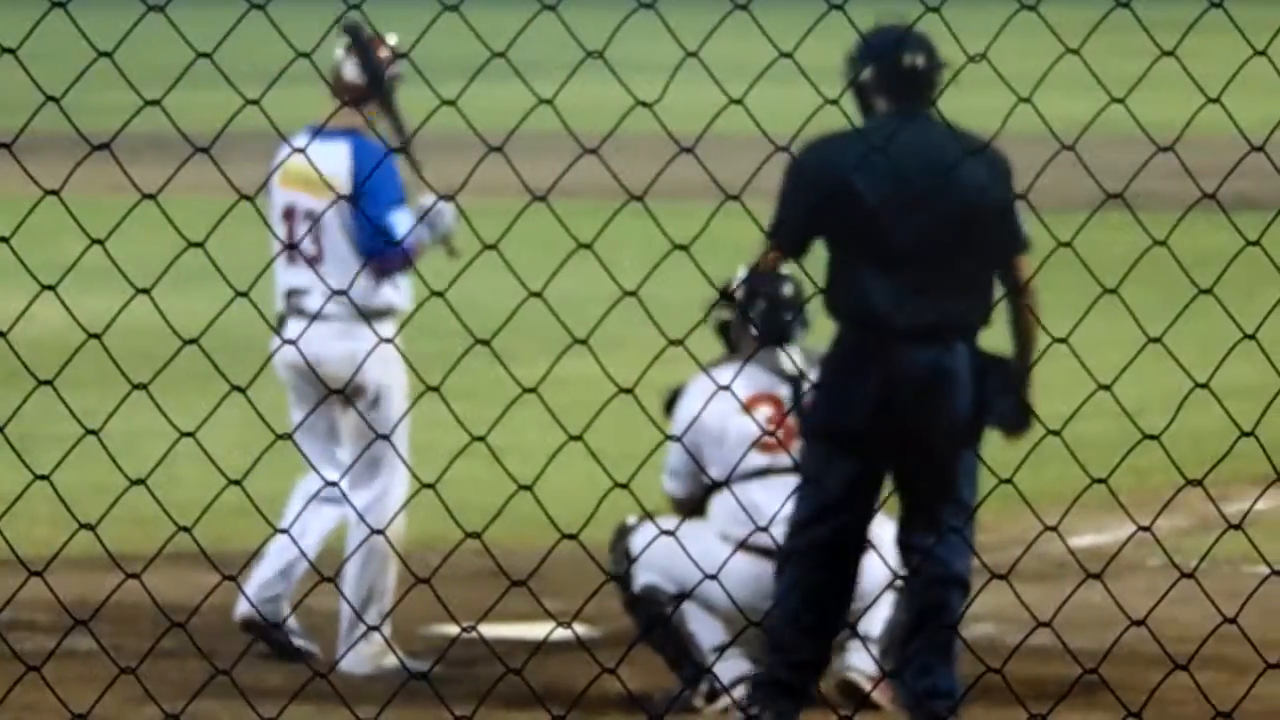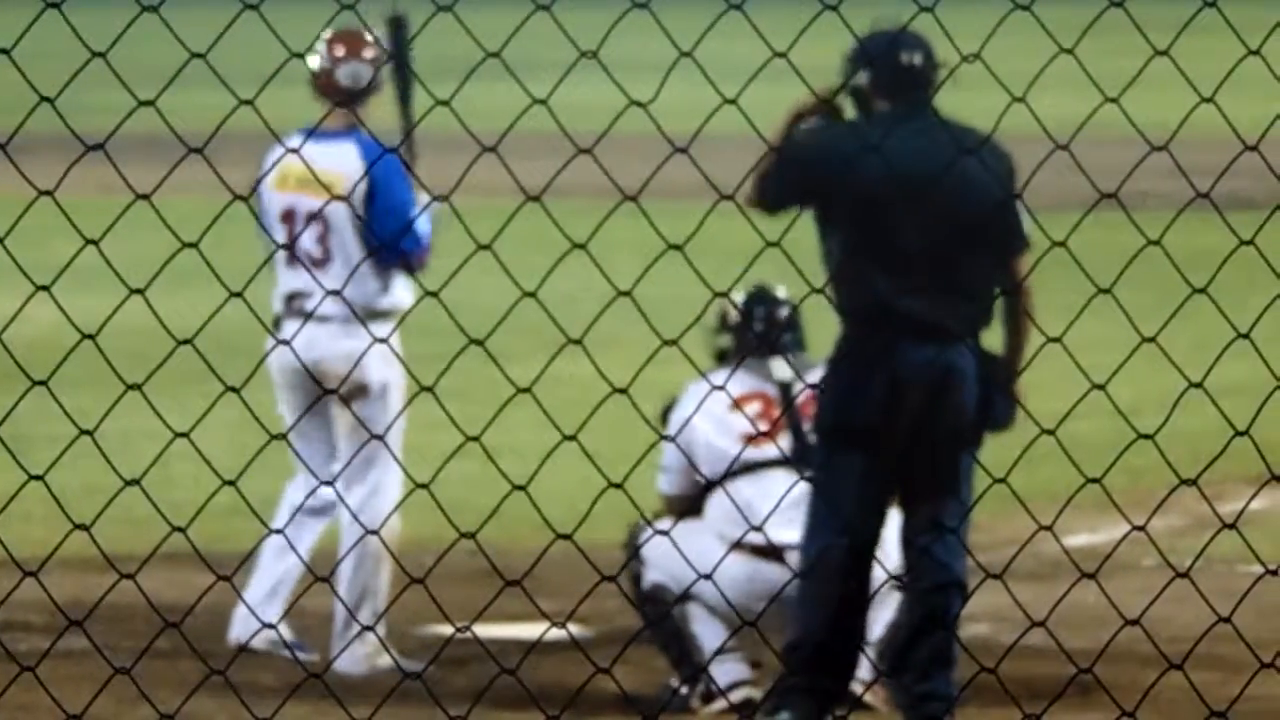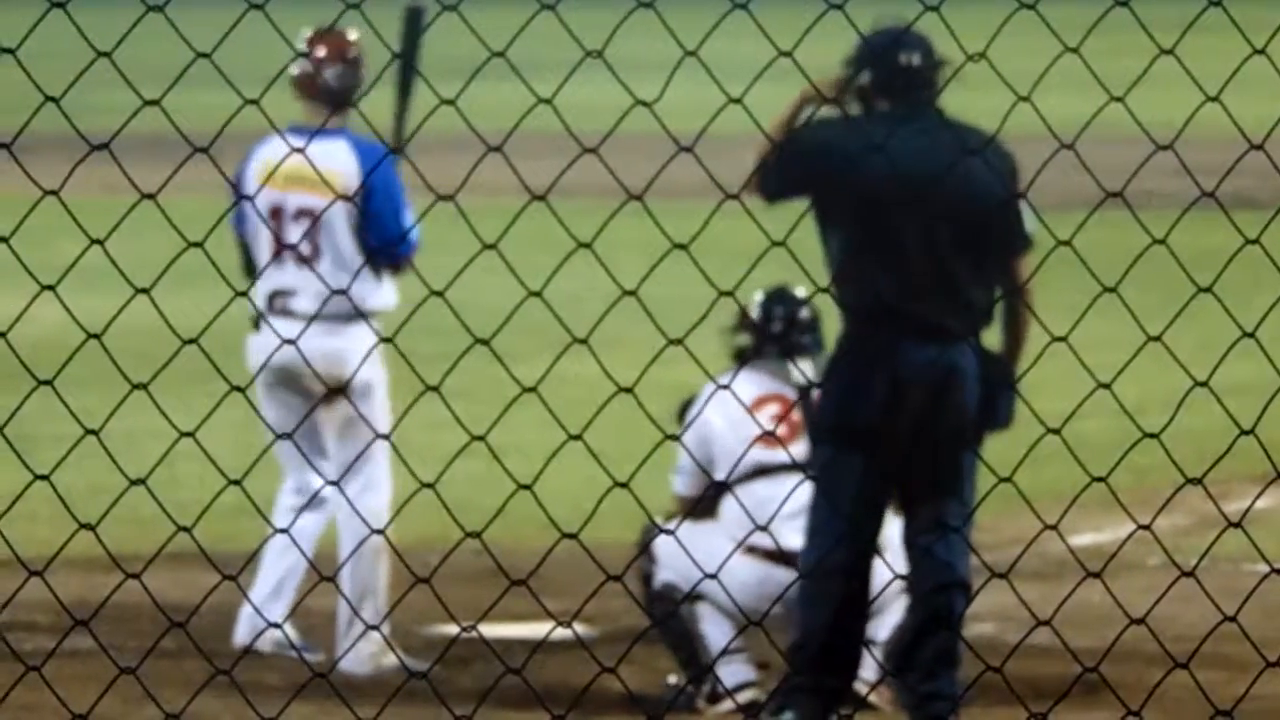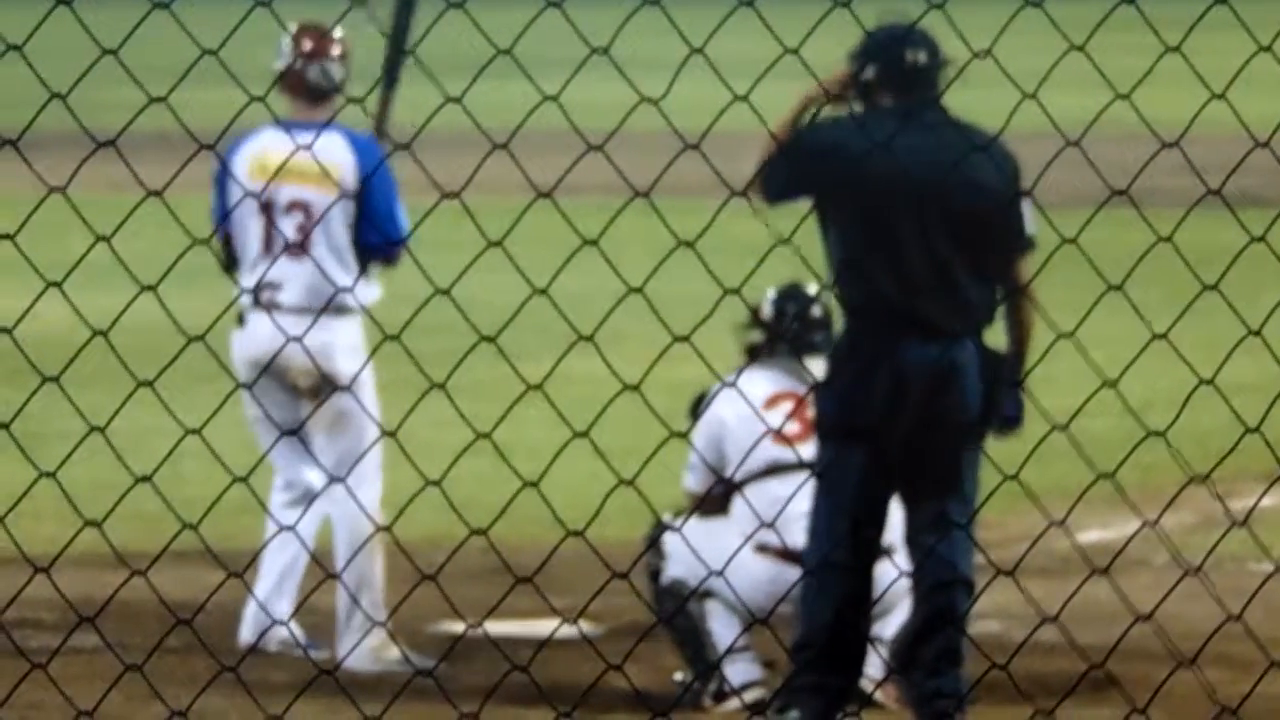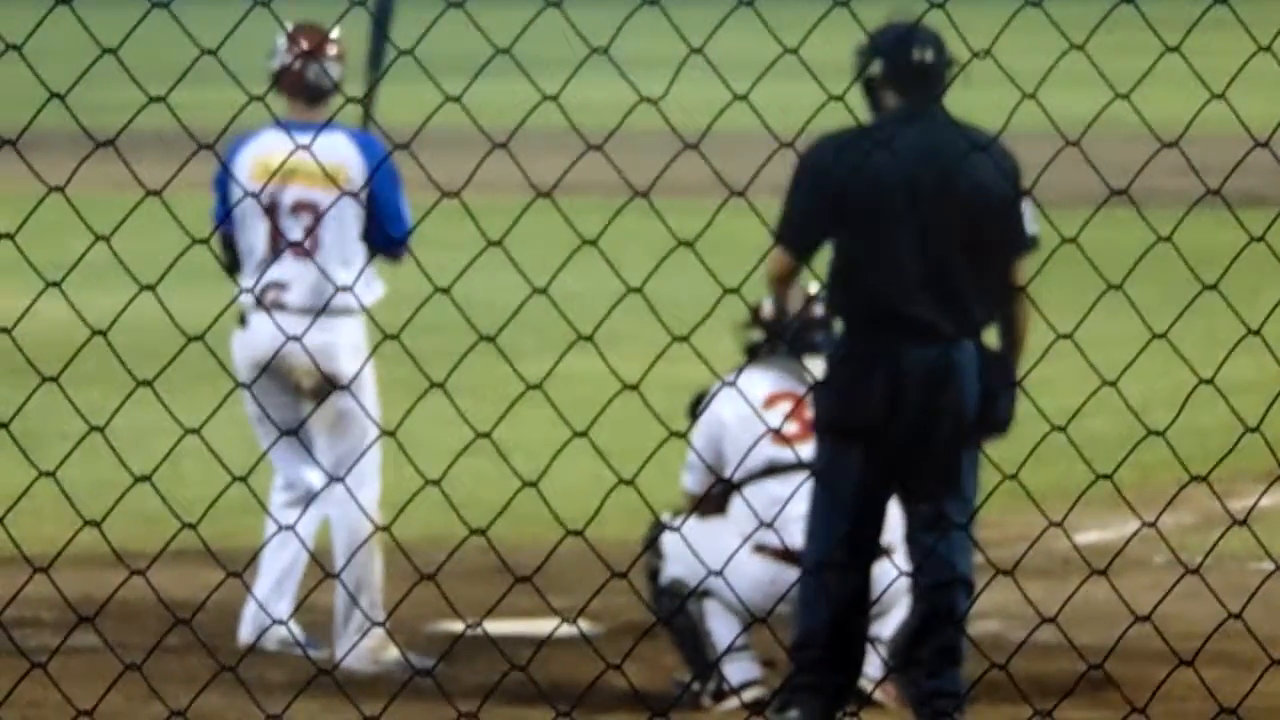
dt=0.3s
person 1, frame 1
left shoulder: (832, 158)
right shoulder: (982, 162)
left elbow: (775, 256)
right elbow: (1018, 282)
right wrist: (1020, 377)
left hip: (864, 364)
right hip: (952, 366)
left knee: (821, 533)
right knee: (940, 536)
person 1, frame 2
left shoulder: (834, 148)
right shoulder: (986, 158)
left elbow: (758, 194)
right elbow: (1015, 280)
left wrist: (796, 123)
right wrist: (1007, 372)
left hip: (872, 361)
right hip: (955, 365)
left knee: (838, 536)
right knee: (938, 535)
person 1, frame 3
left shoulder: (839, 144)
right shoulder: (988, 157)
left elbow: (760, 176)
right elbow: (1016, 281)
left wrist: (806, 102)
right wrist: (1005, 373)
left hip: (872, 361)
right hip: (956, 364)
left knee: (840, 534)
right knee: (942, 534)
person 1, frame 4
left shoulder: (841, 144)
right shoulder: (990, 157)
left elbow: (761, 180)
right elbow: (1016, 281)
left wrist: (811, 101)
right wrist: (1013, 376)
left hip: (873, 359)
right hip: (957, 363)
left knee: (842, 531)
right knee: (945, 533)
person 1, frame 5
left shoulder: (837, 156)
right shoulder: (990, 159)
left elbow: (783, 271)
right elbow: (1013, 286)
left wrist: (788, 301)
right wrist: (1005, 379)
left hip: (869, 362)
right hip: (956, 364)
left knee: (840, 534)
right knee: (944, 533)
person 2, frame 1
left shoulder: (289, 153)
right shoulder: (368, 157)
right elbow: (396, 251)
left wrist: (407, 221)
right wrist: (434, 221)
left hip: (295, 337)
right hip: (360, 340)
left knee: (327, 476)
right knee: (378, 492)
left ankle: (265, 594)
right ankle: (365, 645)
person 2, frame 2
left shoulder: (277, 158)
right shoulder: (374, 160)
left elbow: (280, 246)
right elbow: (411, 252)
right wrist: (422, 216)
left hip: (292, 337)
right hip: (359, 341)
left knee: (312, 482)
right knee: (371, 492)
left ankle: (258, 618)
right ankle: (360, 645)
person 2, frame 3
left shoulder: (259, 157)
right shoulder: (366, 159)
left elbow: (250, 259)
right elbow: (398, 253)
right wrist: (362, 233)
left hip: (272, 339)
right hip: (342, 341)
left knee: (305, 482)
right knee: (362, 490)
left ankle: (261, 623)
right ankle: (364, 645)
person 2, frame 4
left shoulder: (243, 151)
right shoulder: (359, 153)
left elbow: (230, 254)
right elbow: (388, 248)
left hip: (258, 332)
right hip: (329, 334)
left knee: (296, 478)
right knee: (354, 484)
left ankle: (268, 621)
right ankle: (365, 641)
person 2, frame 5
left shoulder: (242, 152)
right shoulder: (363, 151)
left elbow: (232, 257)
right elbow: (396, 242)
left hip: (260, 332)
right hip: (333, 334)
left knee: (295, 478)
right knee: (352, 485)
left ankle: (267, 618)
right ankle: (363, 641)
person 3, frame 1
left shoulder: (707, 388)
left elbow: (685, 504)
left hip: (753, 577)
left knee: (636, 546)
right knee: (889, 539)
left ankle: (725, 678)
right ankle: (864, 666)
person 3, frame 2
left shoulder: (702, 395)
left elbow: (676, 506)
left hip: (750, 576)
left knee: (651, 546)
right knee: (898, 532)
left ankle: (723, 683)
right ankle: (859, 672)
person 3, frame 3
left shoulder: (719, 395)
left elbow: (689, 508)
left hip: (762, 579)
left knee: (663, 546)
right knee: (902, 536)
left ankle: (729, 682)
right ankle: (868, 672)
person 3, frame 4
left shoulder: (733, 393)
left elbow: (701, 504)
left hip: (772, 576)
right hip: (872, 581)
left knee: (671, 542)
left ankle: (735, 680)
right ankle: (874, 670)
person 3, frame 5
left shoulder: (732, 391)
left elbow: (701, 504)
left hip: (770, 576)
right hip: (871, 580)
left knee: (670, 541)
right knee: (913, 537)
left ankle: (734, 679)
right ankle: (873, 670)
